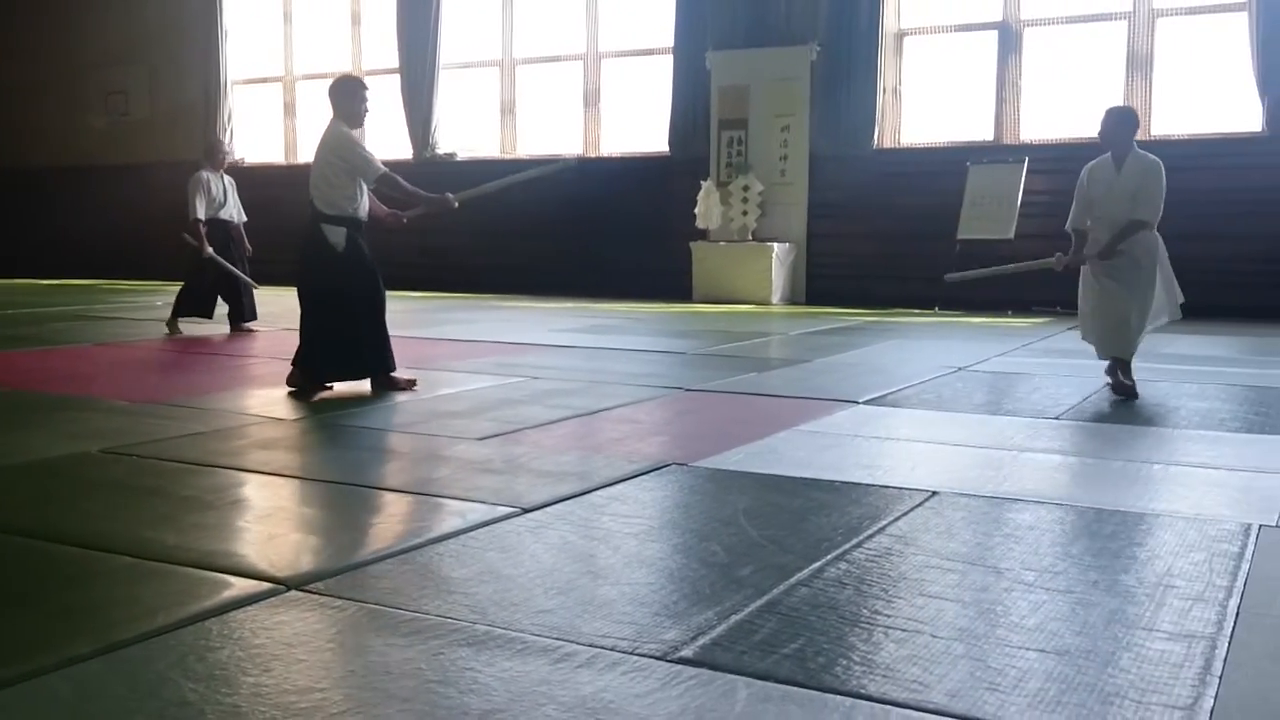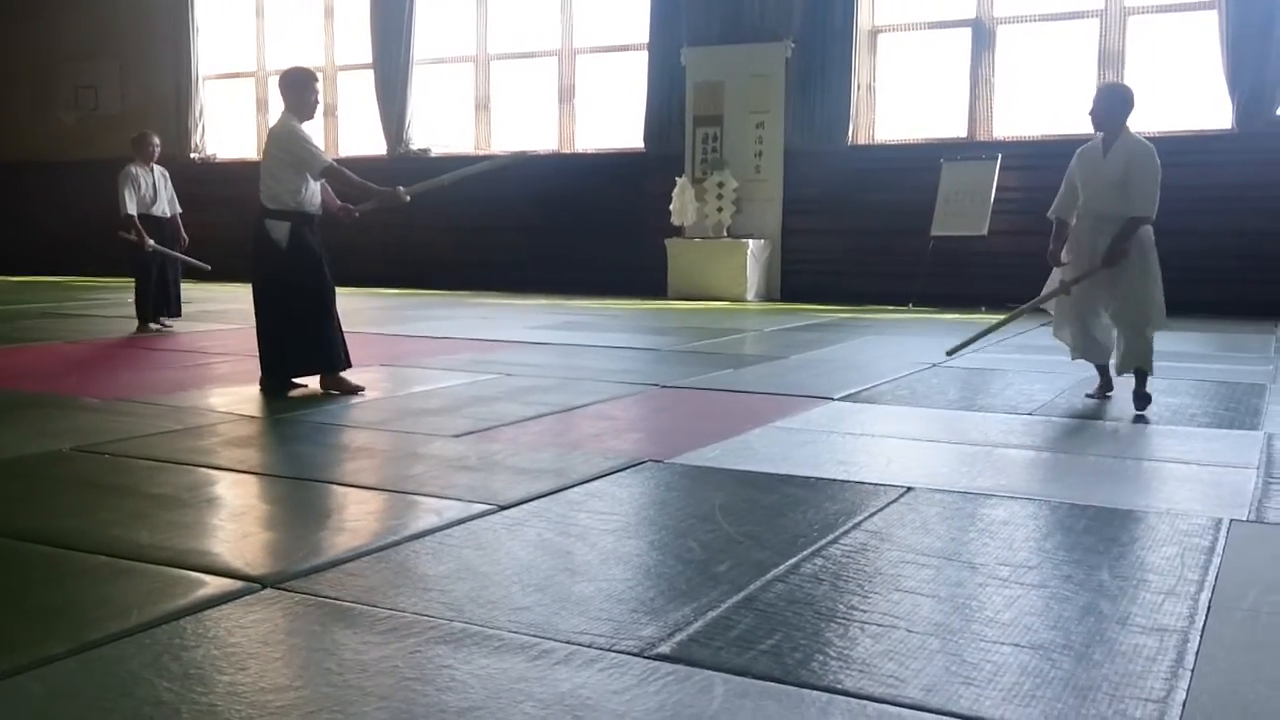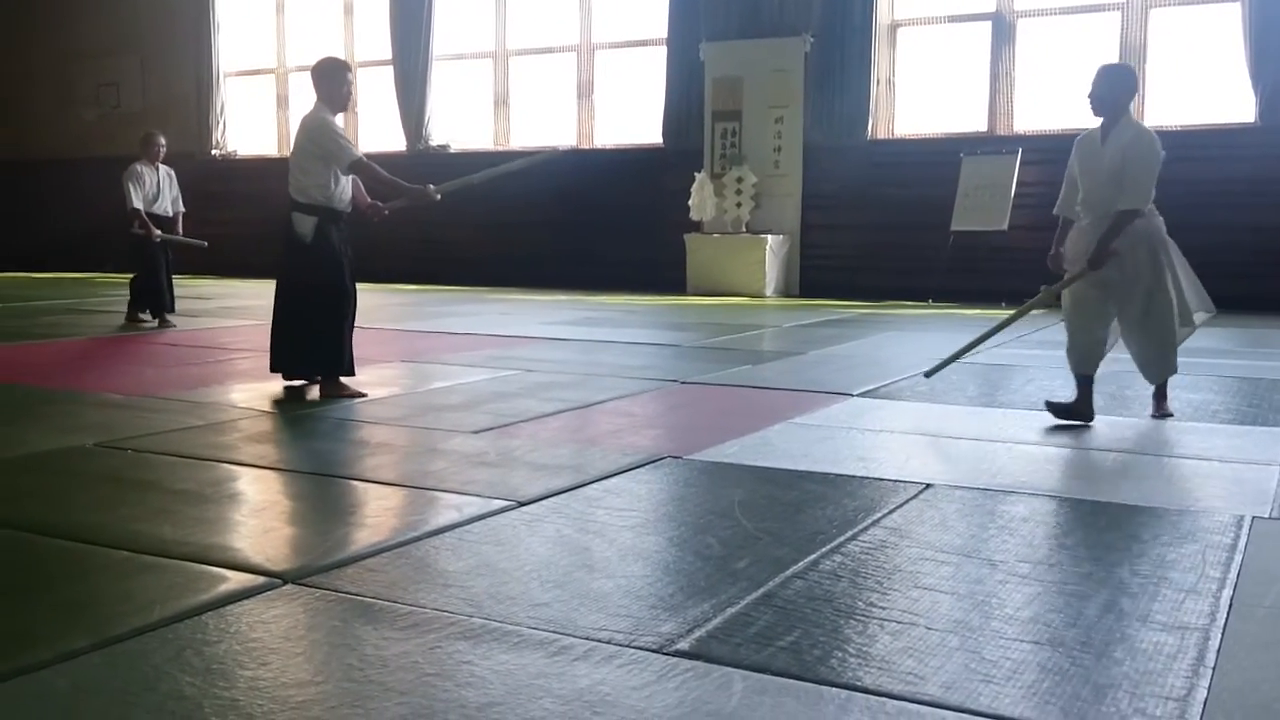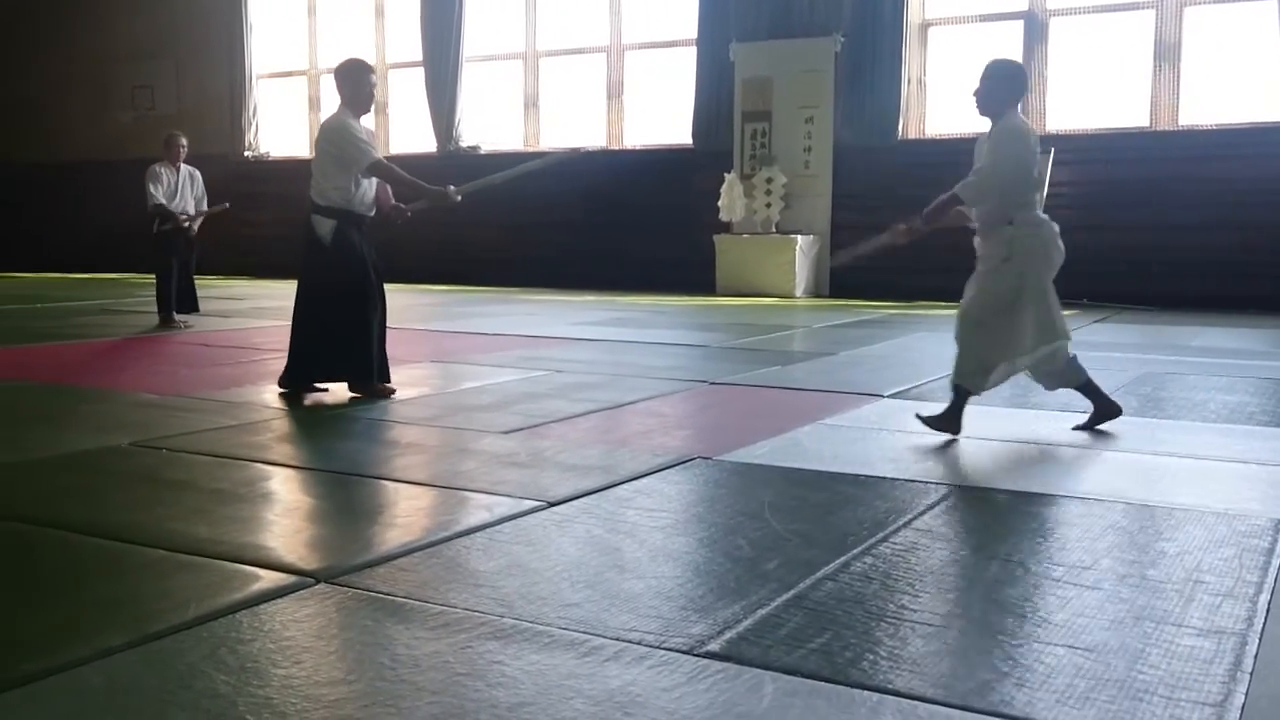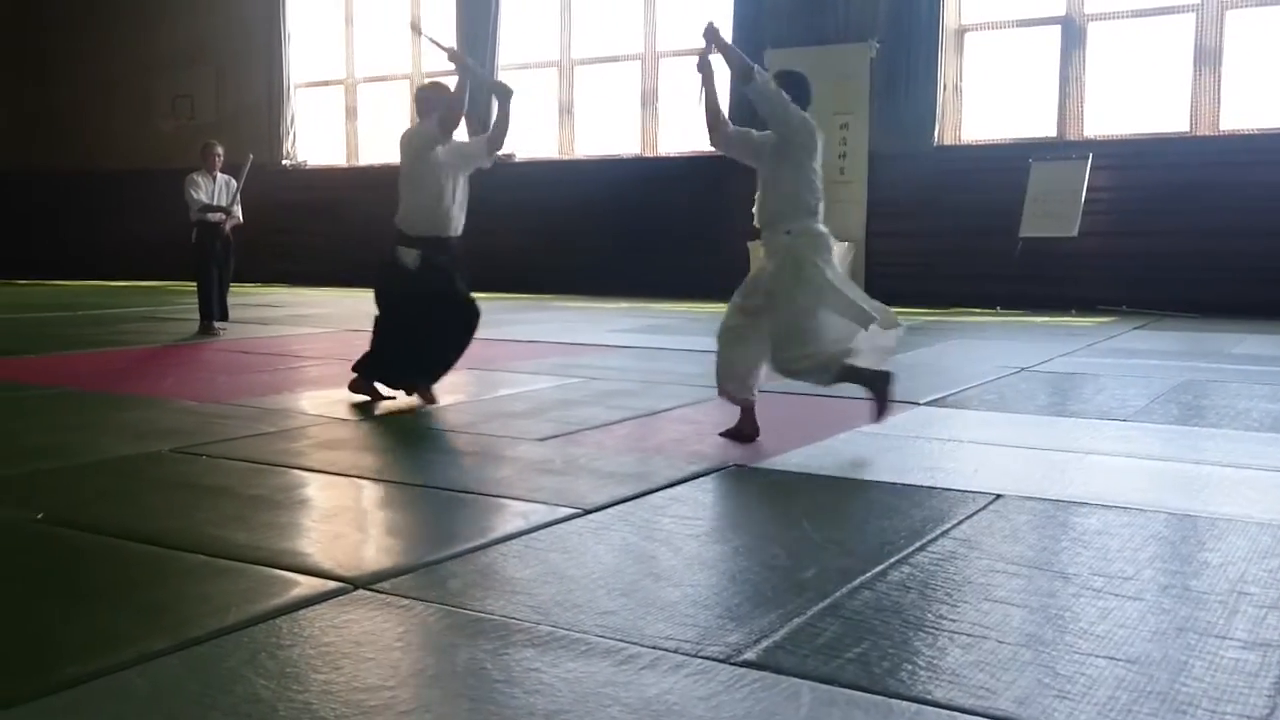
dt=0.5s
person 1, frame 1
left shoulder: (1151, 166)
right shoulder: (1093, 170)
left elbow: (1146, 215)
right elbow: (1080, 215)
left wrist: (1113, 244)
right wrist: (1077, 250)
left hip: (1139, 247)
right hip: (1099, 248)
left knee: (1135, 312)
right knee: (1109, 313)
left ankle: (1118, 367)
right ankle: (1123, 374)
person 1, frame 2
left shoulder: (1141, 153)
right shoulder: (1084, 154)
left elbow: (1143, 209)
right elbow: (1066, 203)
left wrist: (1117, 244)
right wrist: (1056, 243)
left hip: (1127, 244)
right hip: (1085, 243)
left knee: (1133, 317)
right knee: (1086, 315)
left ankle: (1140, 389)
right ankle: (1103, 375)
person 1, frame 3
left shoulder: (1142, 141)
right shoulder: (1085, 143)
left elbow: (1134, 202)
right elbow: (1070, 199)
left wrist: (1104, 245)
right wrist: (1059, 245)
left hip: (1133, 240)
right hip: (1090, 239)
left knee: (1148, 324)
right knee: (1083, 321)
left ankle: (1160, 395)
right ankle: (1084, 401)
person 1, frame 4
left shoulder: (1013, 136)
right shoulder: (999, 137)
left elbow: (975, 190)
right elbow: (979, 201)
left wrist: (924, 220)
right wrist: (926, 221)
left hip: (1021, 244)
right hip: (1009, 244)
left knee: (980, 325)
right knee: (1036, 337)
left ankle: (954, 414)
right ankle: (1102, 402)
person 1, frame 5
left shoulder: (800, 132)
right shoulder: (776, 144)
left elbow: (754, 82)
right elbow: (724, 138)
left wrist: (720, 44)
right wrist: (708, 80)
left hip: (796, 251)
right hip: (785, 250)
left knee: (793, 348)
right knee: (741, 331)
left ankle: (873, 380)
right ankle: (746, 419)
person 2, frame 1
left shoulder: (336, 139)
right shoulder: (343, 140)
left elbow: (359, 188)
right elbow: (384, 179)
left wrist: (383, 213)
right wrist: (431, 201)
left hip: (330, 235)
right hip: (338, 236)
left knee: (325, 306)
right knee: (365, 300)
left ankle: (305, 372)
right ankle: (380, 373)
person 2, frame 2
left shoulder: (291, 132)
right shoulder: (288, 132)
left elbow: (316, 179)
right elbow: (332, 171)
left wrist: (335, 206)
right wrist: (380, 194)
left hip: (289, 229)
right hip: (287, 230)
left knee: (281, 303)
right knee: (315, 297)
left ankle: (275, 374)
right ankle: (329, 371)
person 2, frame 3
left shoulder: (324, 125)
right shoulder: (320, 125)
left elbow: (348, 174)
right elbow: (361, 166)
left wrist: (365, 203)
right wrist: (411, 191)
left hip: (320, 224)
right hip: (316, 225)
left knee: (307, 298)
right knee: (333, 298)
left ankle: (299, 365)
right ankle: (330, 376)
person 2, frame 4
left shoulder: (360, 130)
right shoulder: (339, 128)
left elbow: (375, 177)
right elbow: (382, 169)
left wrist: (388, 204)
right wrist: (432, 192)
left hip: (347, 228)
right hip: (335, 229)
left knee: (321, 304)
right knee: (361, 300)
left ankle: (300, 375)
right ankle: (362, 375)
person 2, frame 5
left shoulder: (456, 148)
right shoulder: (415, 141)
left elbow: (493, 145)
right elbow: (450, 121)
left wrist: (503, 103)
right wrist: (466, 75)
left hip: (440, 252)
right hip: (419, 254)
person 3, frame 1
left shoulder: (229, 181)
right shoulder: (201, 178)
left elbow: (237, 214)
right elbow: (197, 215)
left wrist: (244, 240)
right wrist: (203, 242)
left hip: (230, 233)
right hip: (212, 232)
left knee: (238, 277)
right knee: (201, 278)
left ankle: (238, 321)
right ankle: (175, 318)
person 3, frame 2
left shoulder: (162, 173)
right shoulder: (130, 173)
left elbow: (172, 205)
right elbow: (129, 210)
left wrist: (180, 230)
right wrist: (143, 235)
left hip: (163, 228)
right hip: (143, 228)
left knee: (169, 273)
right knee: (147, 275)
left ankle: (157, 314)
right ankle: (144, 320)
person 3, frame 3
left shoulder: (168, 173)
right shoulder: (135, 171)
left elbow: (176, 203)
right elbow: (135, 205)
left wrist: (178, 225)
right wrist: (150, 227)
left hip: (163, 226)
right hip: (144, 227)
left knee: (147, 272)
right knee: (156, 270)
left ankle: (134, 311)
right ankle: (162, 314)
person 3, frame 4
left shoulder: (193, 173)
right shoulder: (156, 171)
left elbow: (202, 205)
right elbow: (155, 202)
left wrist: (196, 222)
right wrist: (175, 216)
left hip: (187, 227)
right hip: (166, 225)
left knee: (185, 271)
right knee: (167, 270)
left ankle: (173, 312)
right ankle: (167, 314)
person 3, frame 5
left shoulder: (229, 182)
right shoulder: (194, 180)
left elbow: (237, 214)
right elbow: (199, 205)
left wrist: (228, 223)
right wrist: (221, 209)
left hip: (224, 234)
right hip: (204, 232)
left knee: (222, 278)
right knee: (208, 277)
left ankle: (212, 320)
right ankle: (208, 321)
